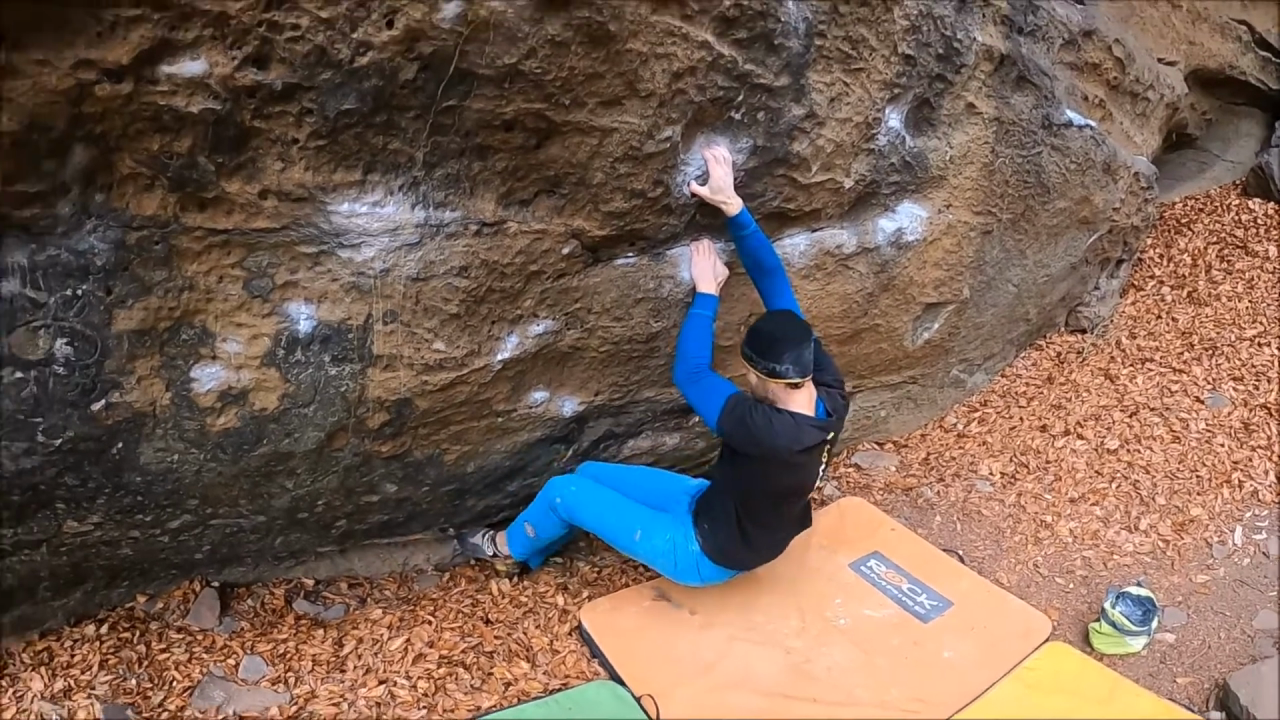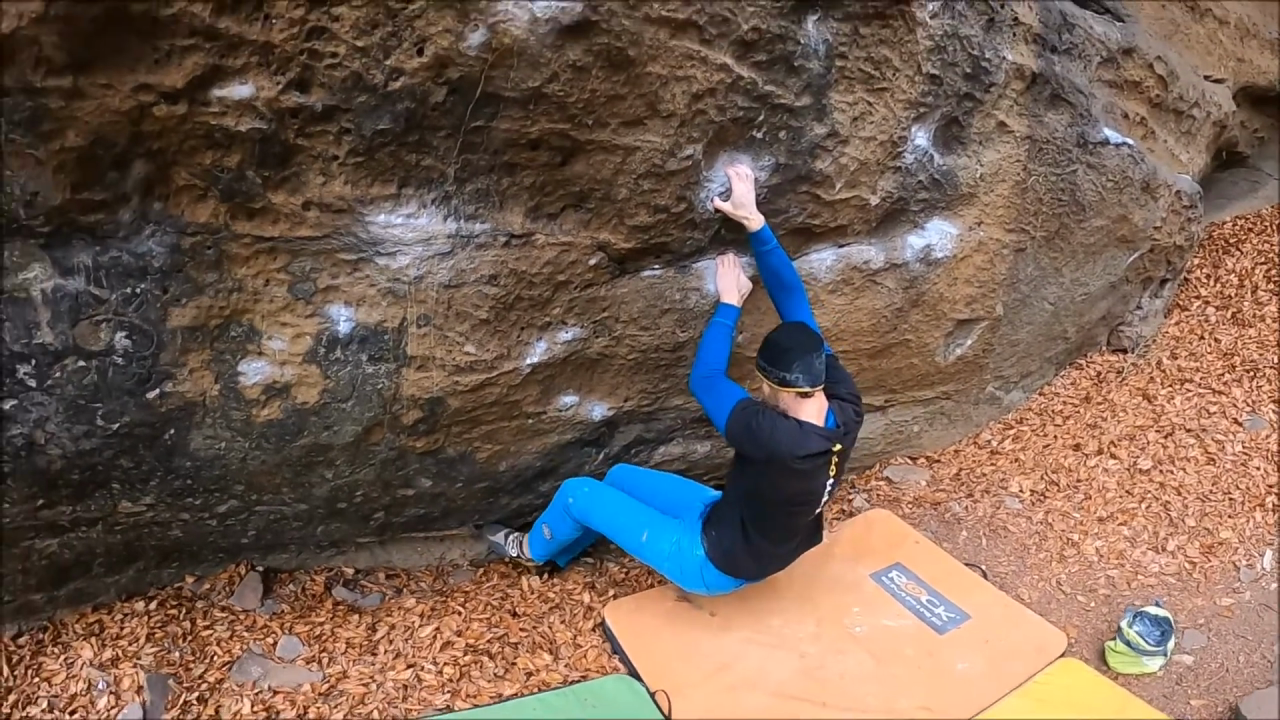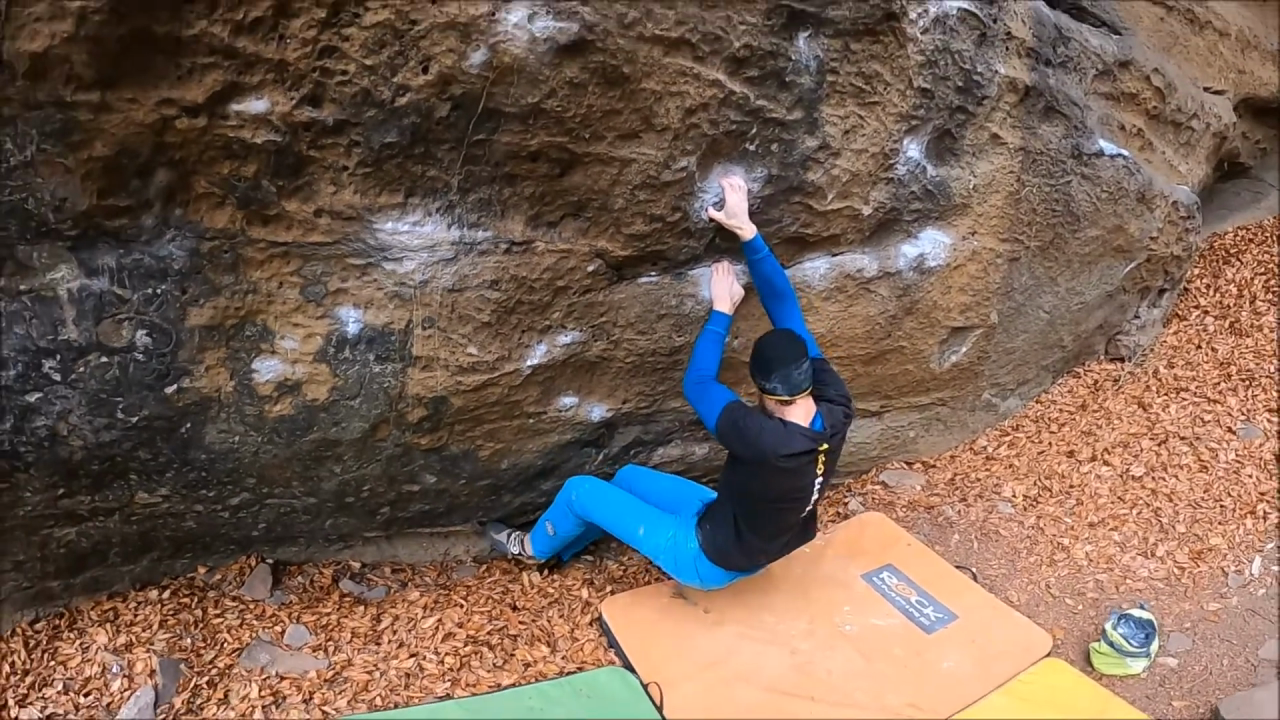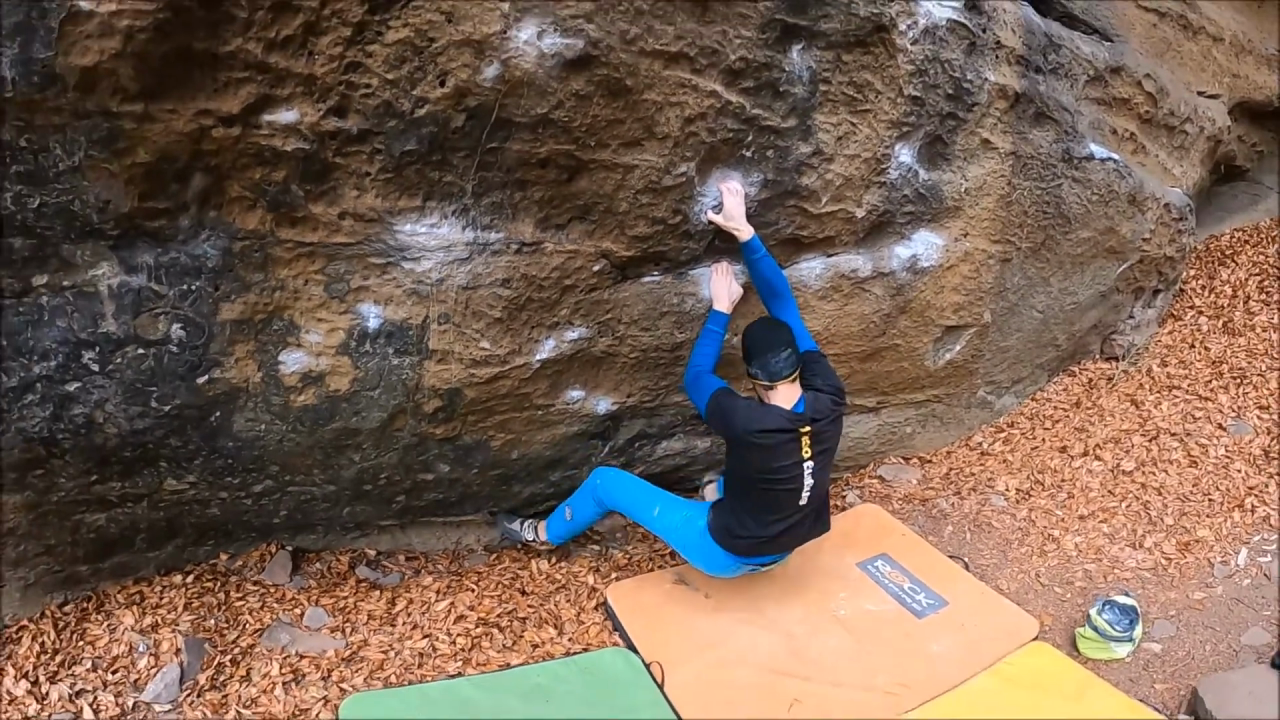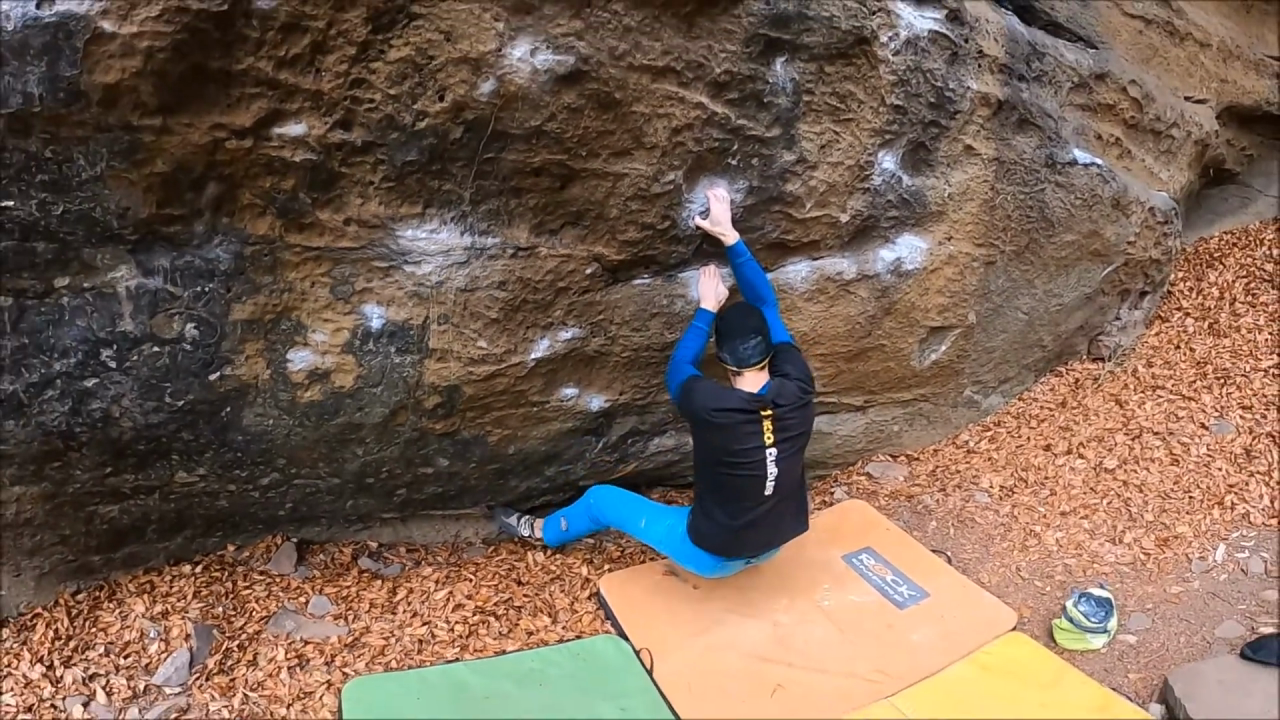
dt=0.5s
person 1, frame 1
left shoulder: (772, 434)
right shoulder: (830, 391)
left elbow: (690, 375)
right elbow: (777, 288)
left wrist: (706, 291)
right wrist: (733, 206)
left hip: (708, 555)
right hip: (717, 509)
left knee: (564, 491)
right knee: (589, 474)
left ankle: (507, 548)
right ankle: (528, 557)
person 1, frame 2
left shoulder: (779, 441)
right shoulder: (845, 406)
left elbow: (705, 380)
right elbow: (796, 305)
left wrist: (730, 302)
right wrist: (754, 222)
left hip: (717, 566)
right hip: (747, 534)
left knee: (578, 493)
right knee: (620, 477)
left ankle: (533, 550)
right ankle: (558, 554)
person 1, frame 3
left shoulder: (768, 442)
right shoulder: (836, 407)
left elbow: (698, 385)
right elbow: (787, 311)
left wrist: (722, 309)
right wrist: (747, 231)
left hip: (712, 564)
right hip: (756, 545)
left knee: (581, 491)
right knee: (628, 479)
left ankle: (533, 548)
right ankle: (565, 545)
person 1, frame 4
left shoulder: (750, 423)
right shoulder: (828, 398)
left elbow: (696, 377)
right elbow: (784, 306)
left wrist: (721, 307)
right wrist: (744, 232)
left hip: (726, 554)
right hip: (783, 549)
left knee: (606, 482)
left ankle: (546, 533)
person 1, frame 5
left shoulder: (708, 404)
right shoulder: (797, 387)
left elbow: (678, 367)
right elbow: (767, 306)
left wrist: (708, 308)
right wrist: (729, 236)
left hip: (714, 556)
right hip: (775, 545)
left knee: (600, 500)
left ankle: (541, 532)
